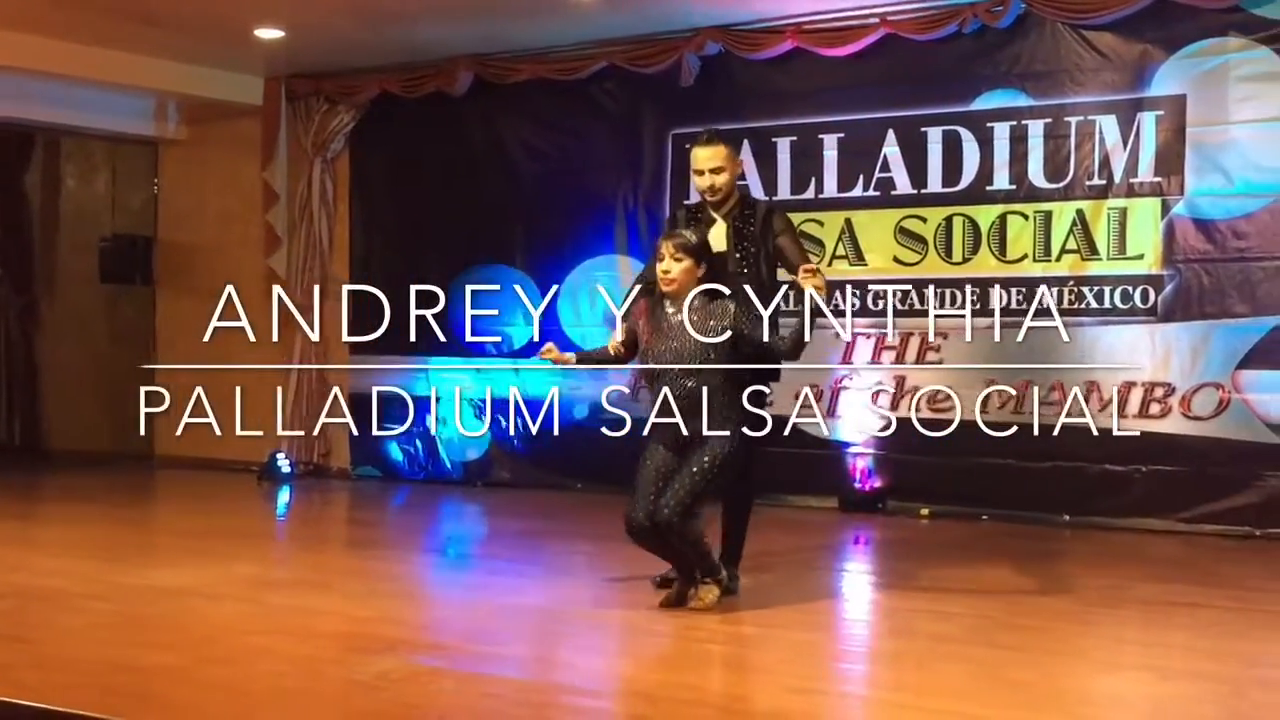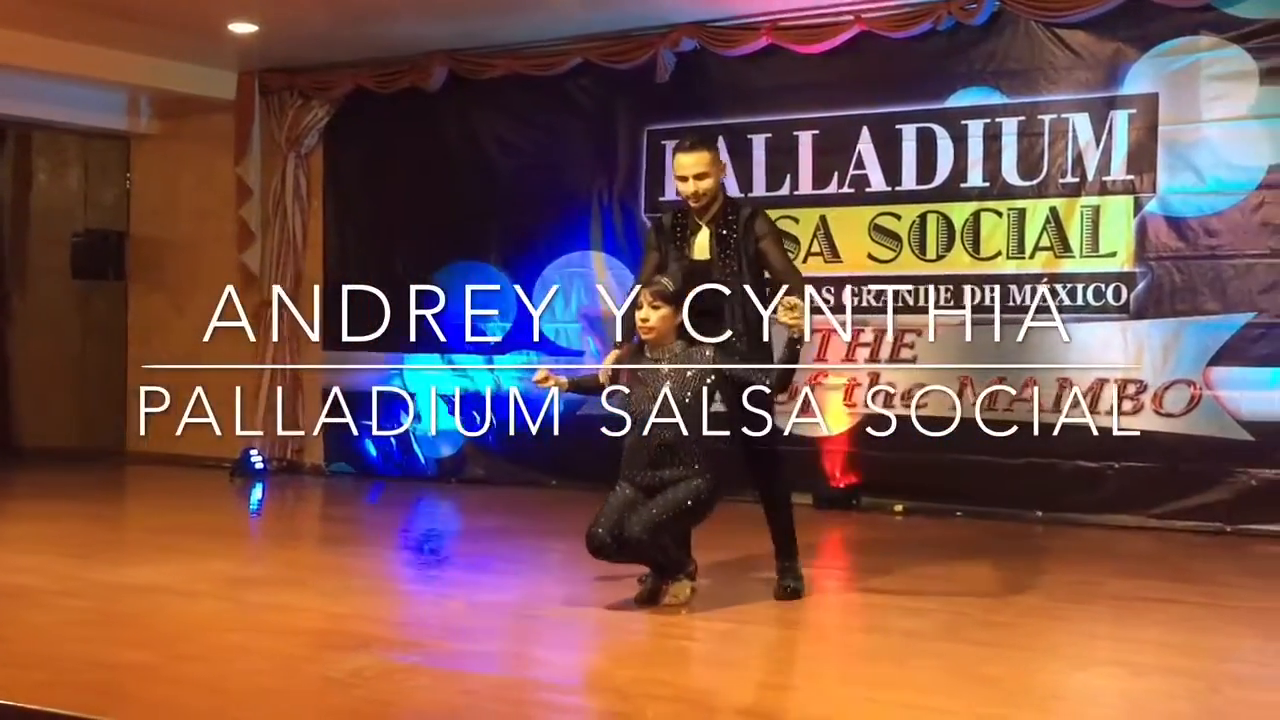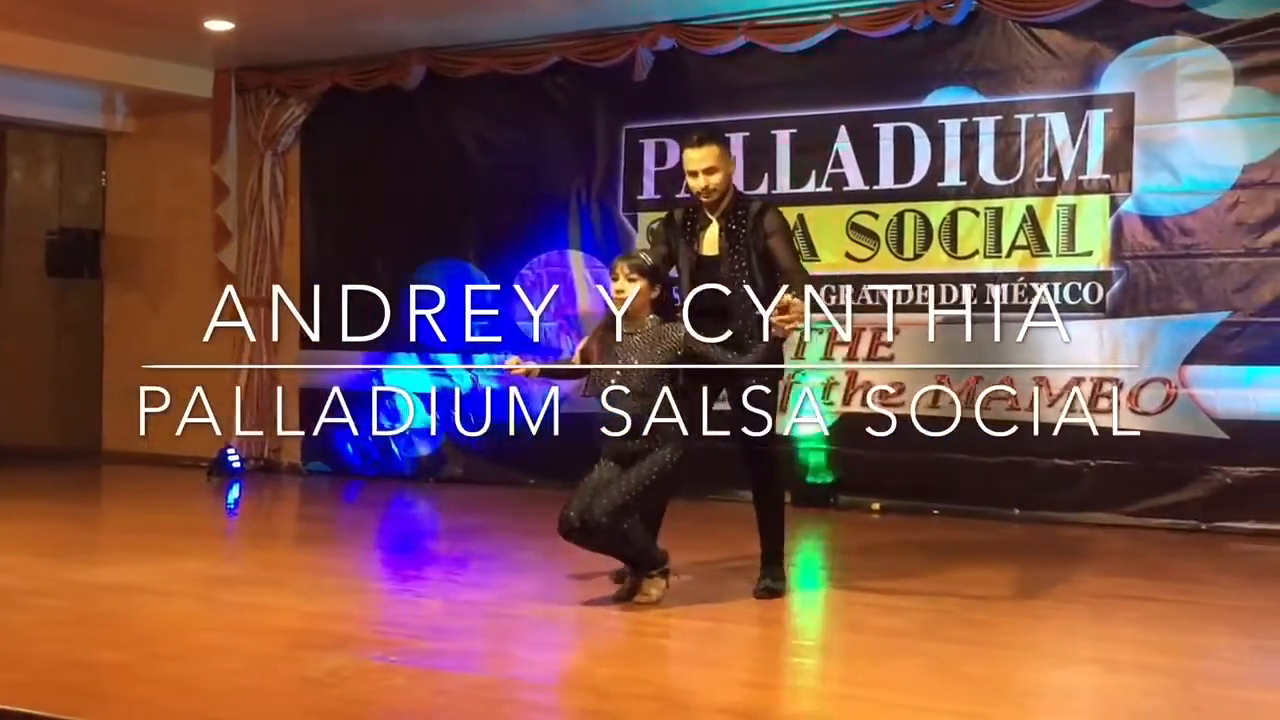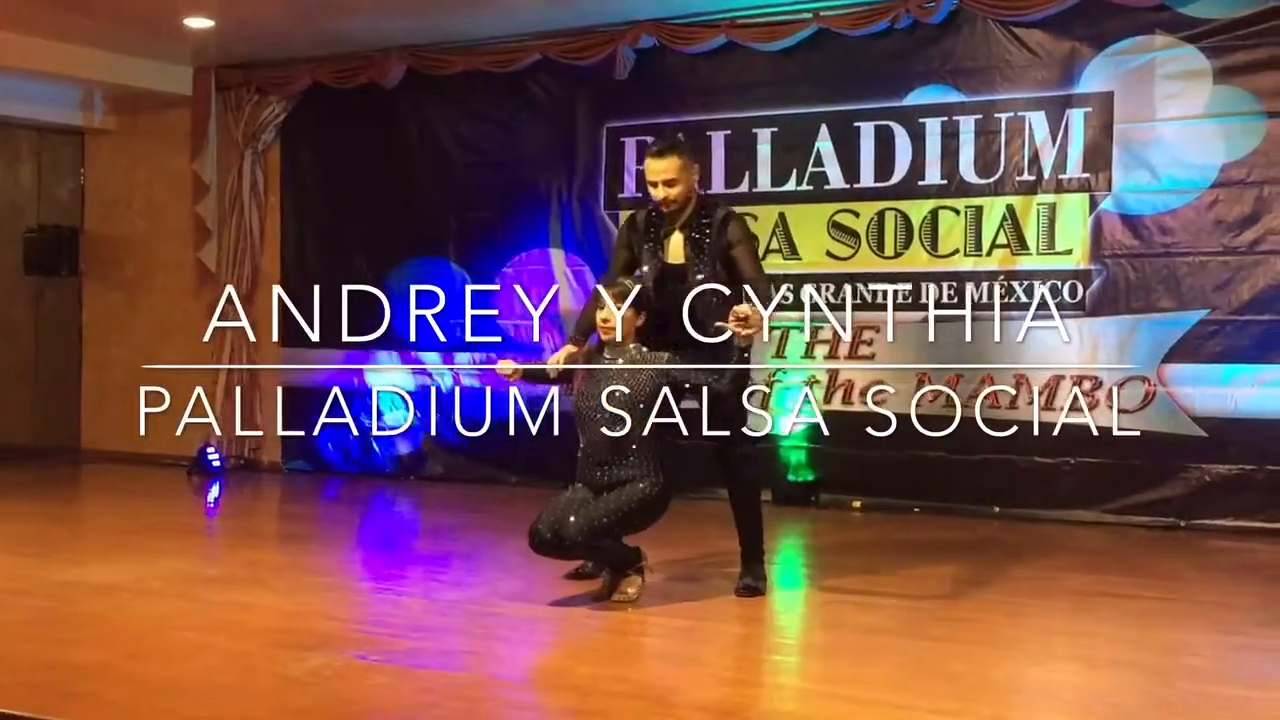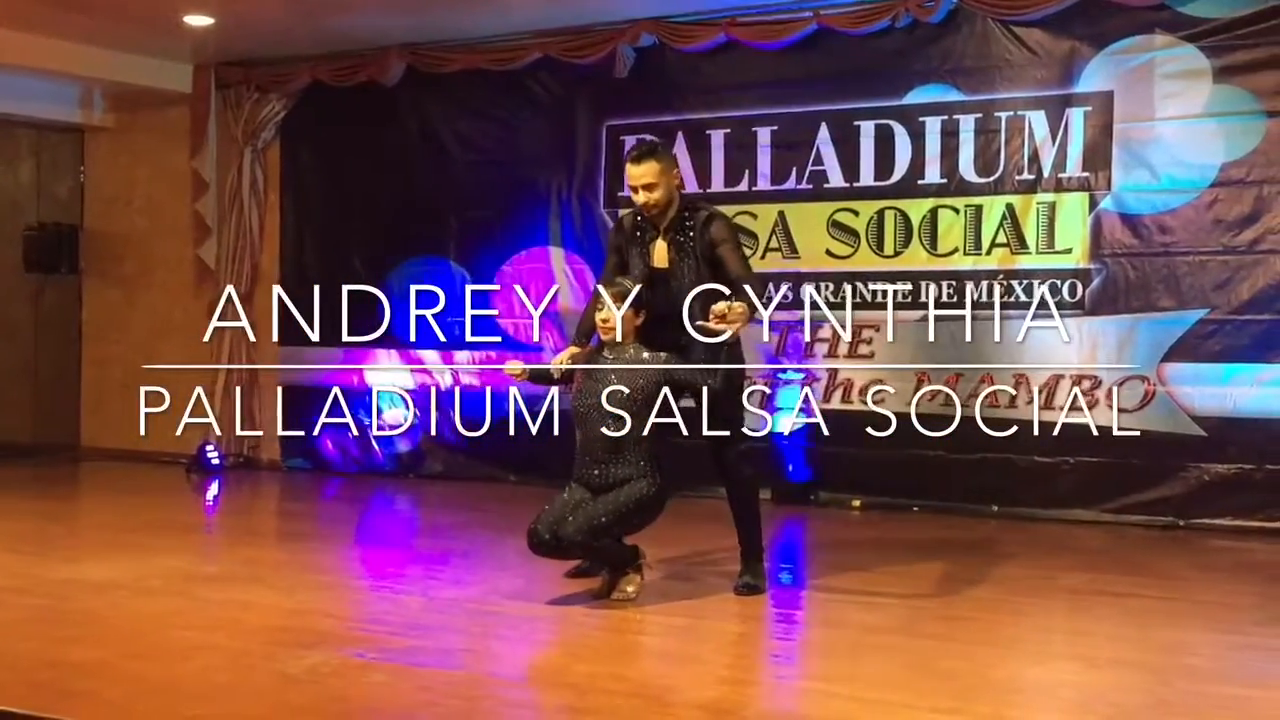
dt=0.4s
person 1, frame 1
left shoulder: (766, 219)
right shoulder: (682, 221)
left elbow: (802, 268)
right elbow: (651, 279)
left wrist: (813, 280)
left ankle: (729, 562)
person 1, frame 2
left shoulder: (750, 222)
right shoulder: (666, 230)
left elbow: (786, 275)
right elbow: (645, 292)
left wrist: (794, 302)
right wrist: (622, 345)
left hip: (743, 354)
left knee: (760, 455)
left ankle: (788, 561)
person 1, frame 3
left shoulder: (762, 218)
right shoulder: (676, 225)
left elbow: (793, 278)
left wrist: (791, 306)
left knee: (757, 455)
left ankle: (772, 565)
person 1, frame 4
left shoulder: (724, 225)
right shoulder: (638, 227)
left elbow: (757, 287)
right elbow: (608, 290)
left wrist: (754, 313)
right wrist: (575, 342)
left hip: (717, 355)
right hip: (660, 353)
left knee: (732, 455)
left ankle: (753, 563)
person 1, frame 5
left shoulder: (709, 226)
right shoulder: (626, 230)
left elbow: (744, 284)
left wrist: (739, 310)
right wrist: (578, 344)
left hip: (710, 356)
right hip: (653, 354)
left knee: (729, 454)
left ankle: (752, 561)
person 2, frame 1
left shoulder: (726, 313)
right shoulder: (644, 315)
left elbow: (788, 349)
right elbow: (617, 355)
right wrist: (570, 359)
left hip: (718, 436)
right hip: (666, 438)
left knee: (670, 513)
right knee: (638, 521)
left ankle: (711, 575)
right ankle: (687, 573)
person 2, frame 2
left shoulder: (704, 359)
left elbow: (771, 384)
right elbow: (604, 384)
left wrist: (794, 337)
right wrist: (561, 384)
left hip: (691, 479)
right hip: (636, 478)
left knee: (639, 530)
right knee: (600, 539)
left ankle: (681, 571)
right ankle: (661, 568)
person 2, frame 3
left shoulder: (676, 335)
right shoulder: (603, 336)
left elbow: (742, 364)
right elbow: (577, 368)
left wrist: (775, 335)
right wrist: (534, 369)
left hip: (663, 452)
right hip: (615, 457)
left knee: (606, 515)
right knee: (572, 524)
left ankle: (656, 567)
right ankle: (639, 566)
person 2, frame 4
left shoulder: (658, 364)
right shoulder: (586, 361)
left elbow: (724, 387)
right elbow: (551, 374)
left wrist: (743, 344)
right wrist: (519, 372)
left hip: (641, 484)
right hip: (589, 482)
left knee: (578, 532)
right knee: (542, 537)
left ankle: (631, 565)
right ankle: (615, 562)
person 2, frame 5
left shoulder: (656, 364)
right shoulder: (586, 361)
right elbow: (554, 375)
right wrist: (525, 372)
left hip: (637, 483)
right hip: (586, 481)
left knee: (576, 532)
right knee: (541, 538)
left ankle: (628, 563)
right ankle: (613, 561)
